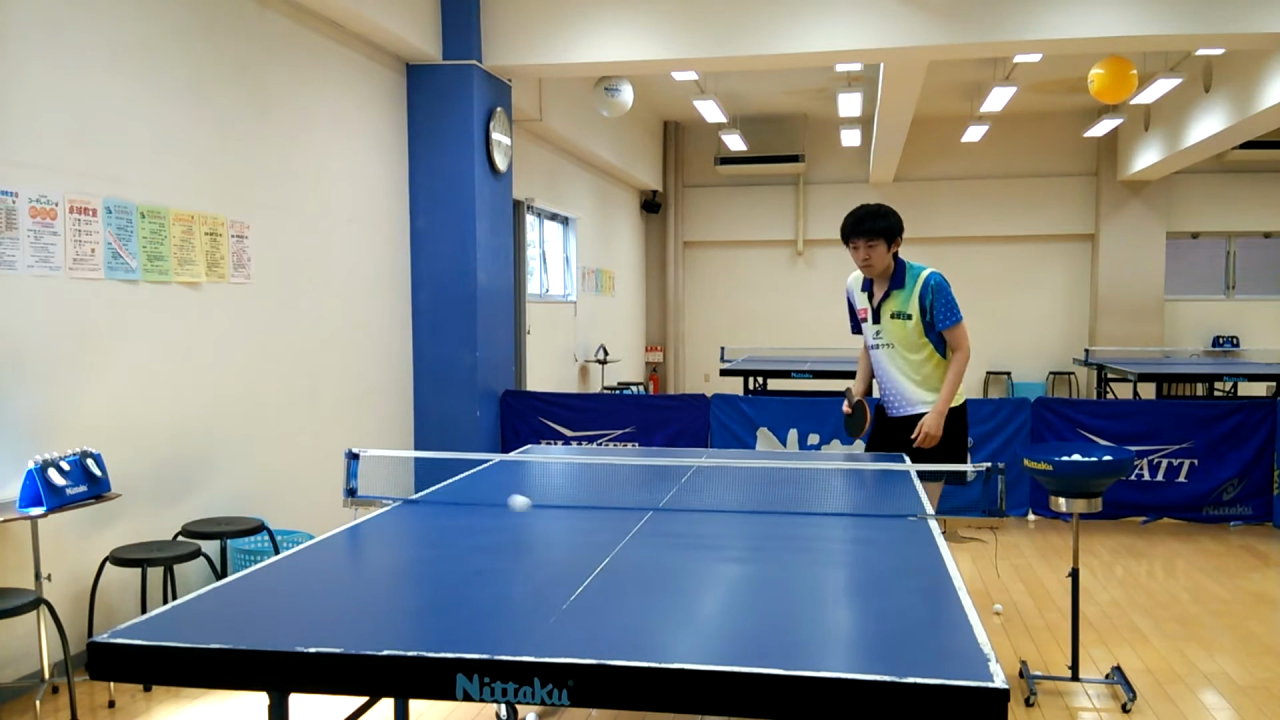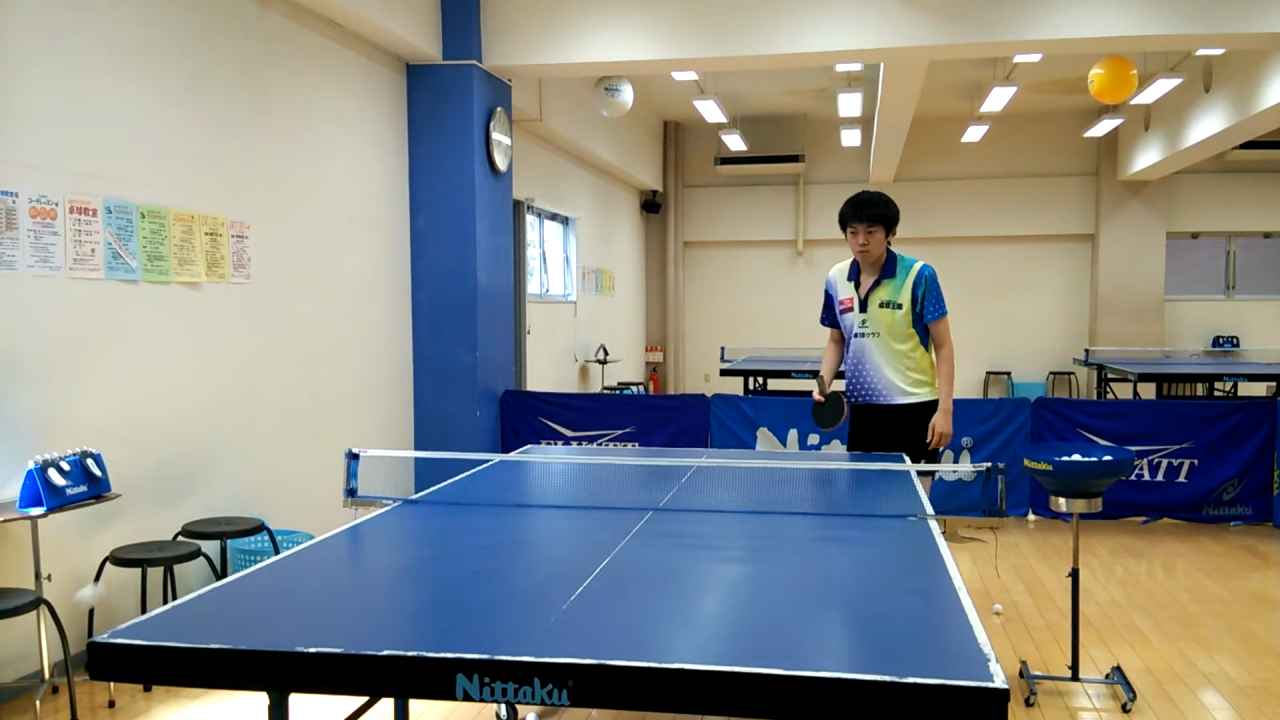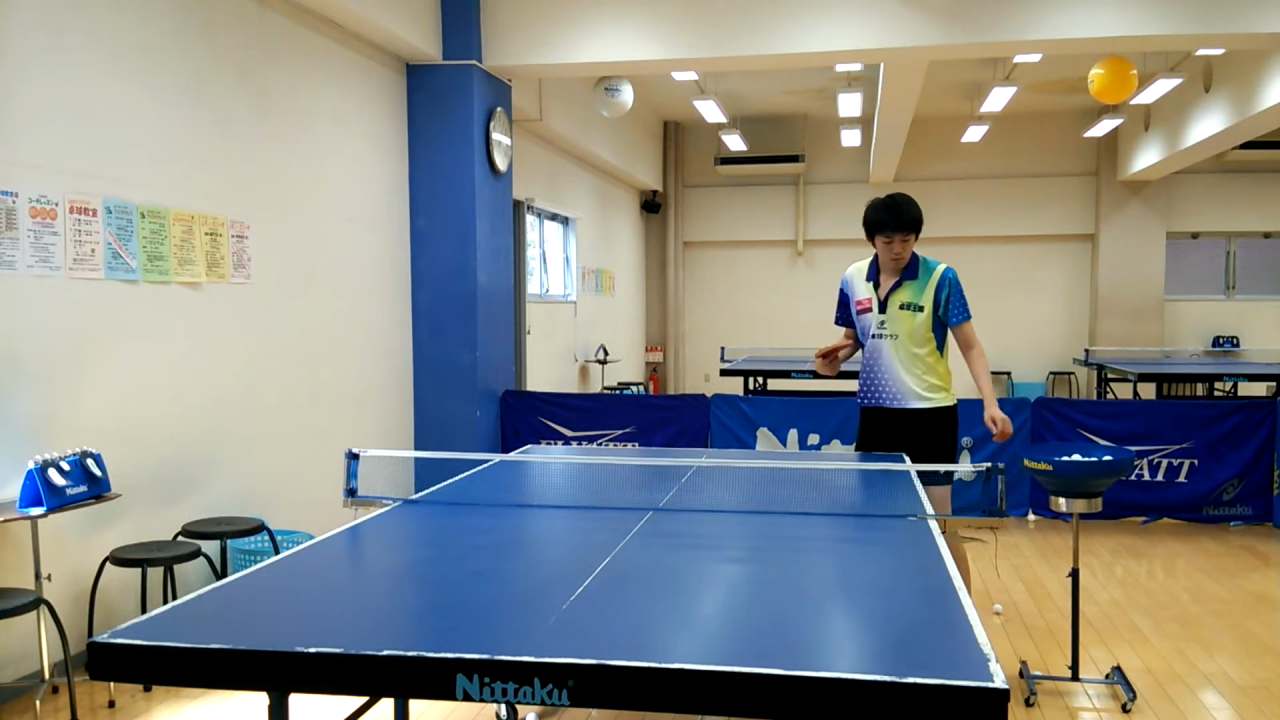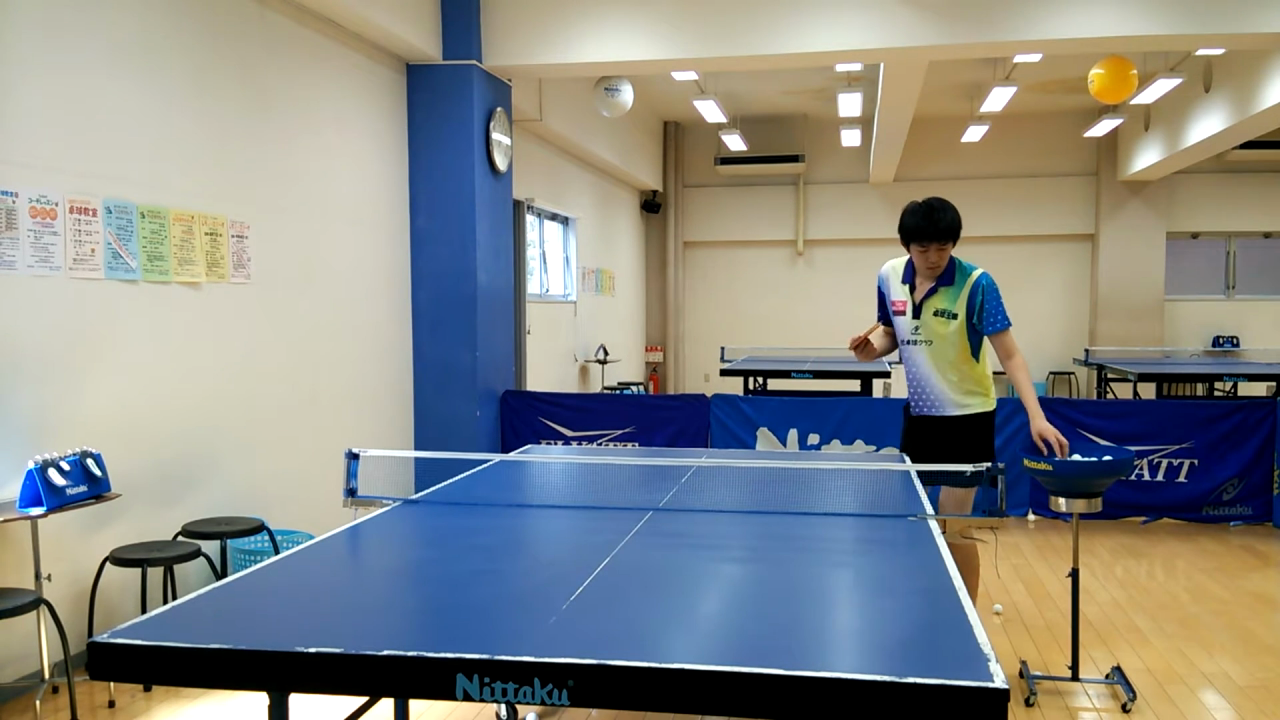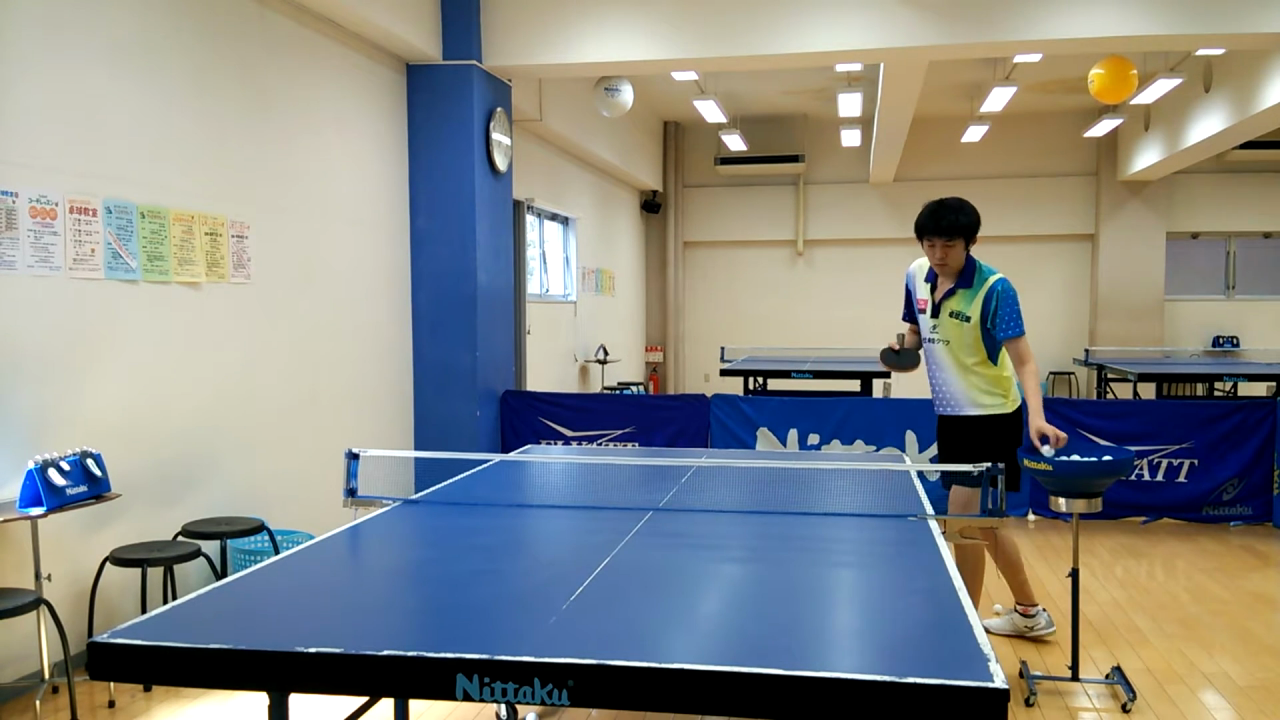
dt=0.3s
person 1, frame 1
left shoulder: (929, 283)
right shoulder: (855, 288)
left elbow: (961, 349)
left wrist: (937, 412)
right wrist: (857, 394)
left hip: (933, 415)
right hip: (889, 415)
person 1, frame 2
left shoulder: (919, 275)
right shoulder: (836, 279)
left elbow: (943, 346)
left wrist: (945, 409)
right wrist: (824, 382)
left hip: (914, 407)
right hip: (864, 408)
person 1, frame 3
left shoulder: (941, 277)
right shoulder: (853, 279)
left elbow: (970, 346)
left wrist: (991, 403)
right wrist: (833, 359)
left hip: (930, 413)
right hip: (876, 411)
left knee: (935, 520)
person 1, frame 4
left shoulder: (977, 284)
right shoulder: (889, 277)
left elbow: (1009, 355)
left wrist: (1036, 416)
right wrist: (872, 349)
left hip: (966, 417)
right hip: (917, 415)
person 1, frame 5
left shoulder: (994, 288)
right shoulder: (916, 275)
left elbow: (1023, 360)
left wrist: (1036, 417)
right wrist: (903, 348)
left hip: (990, 418)
right hip: (950, 415)
left knee: (963, 521)
right knee: (980, 519)
right ankle: (1030, 611)
